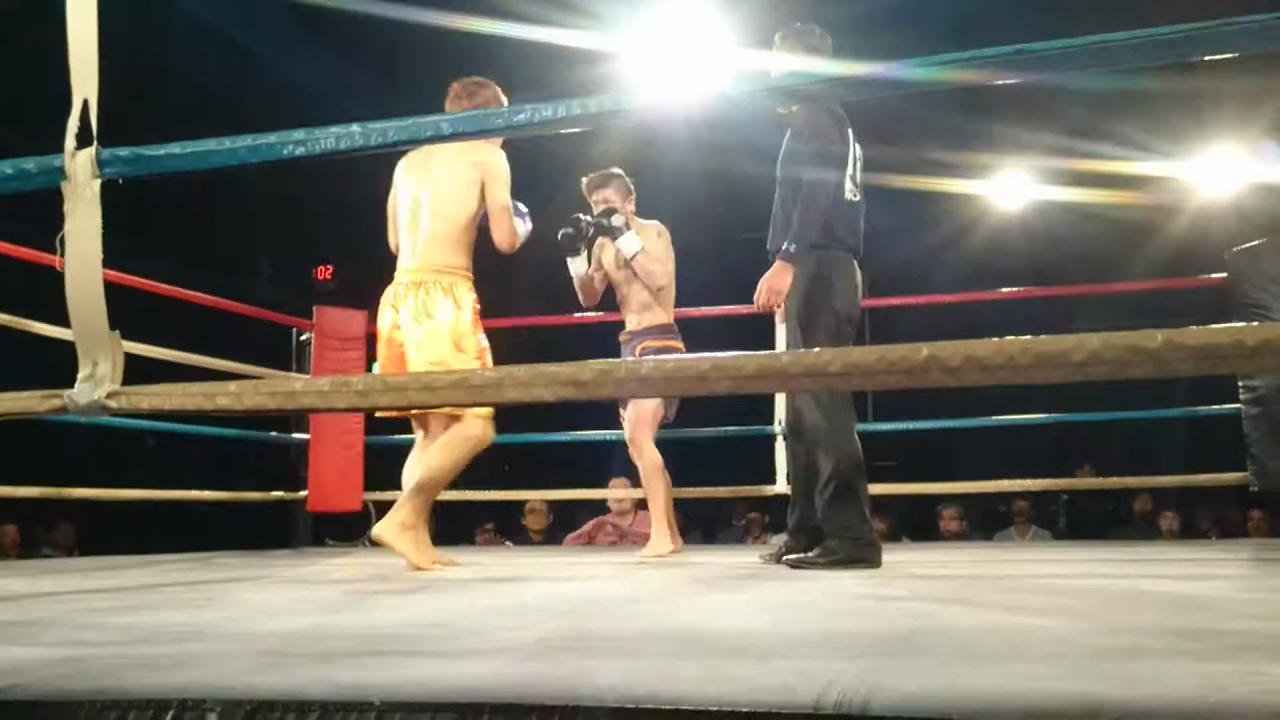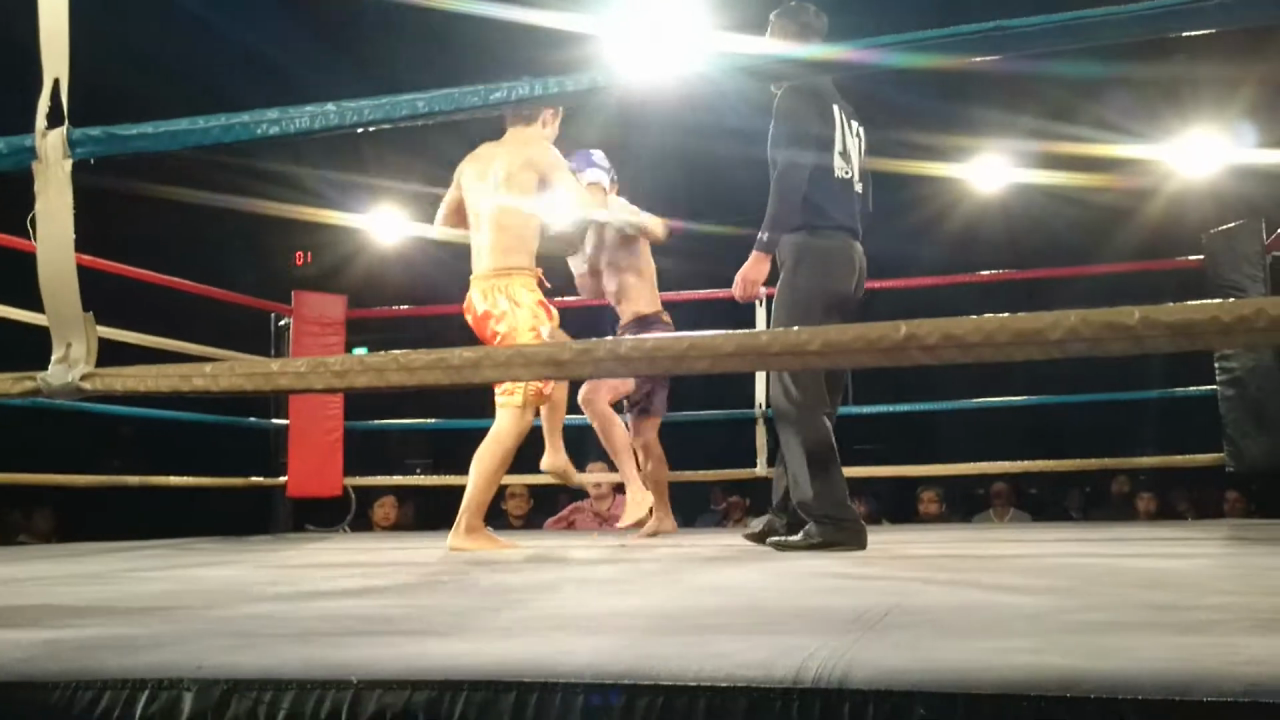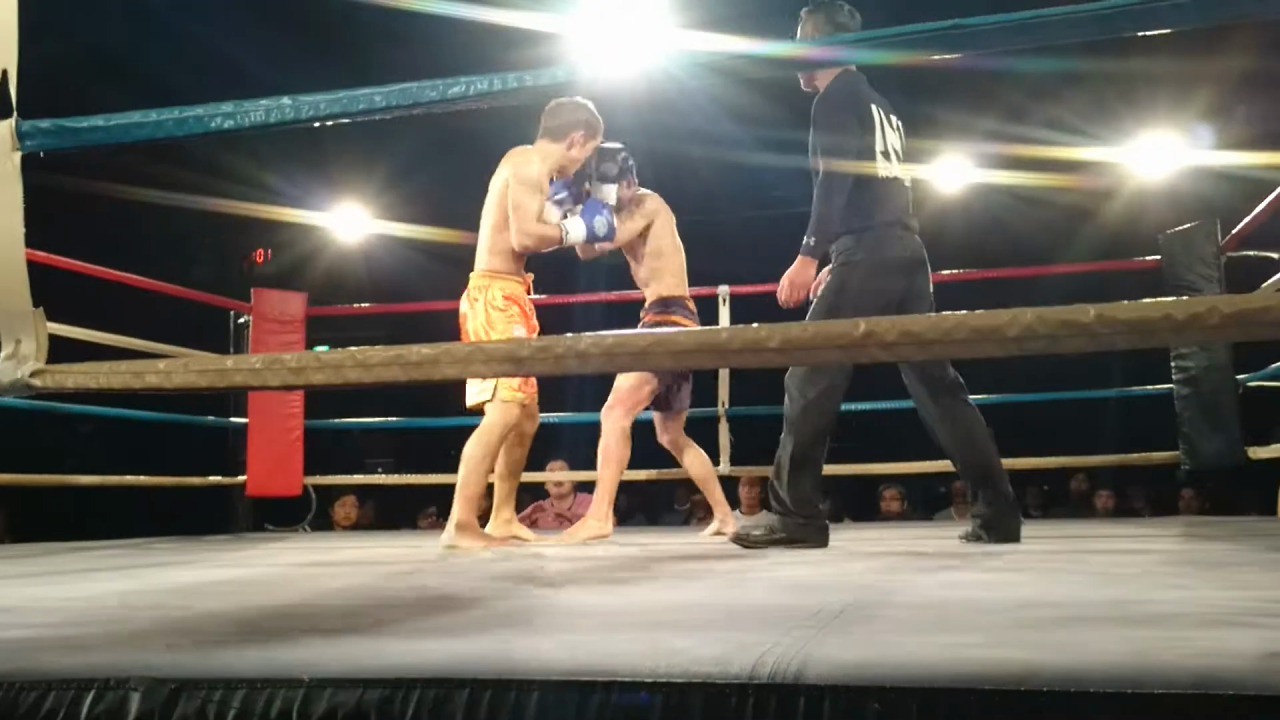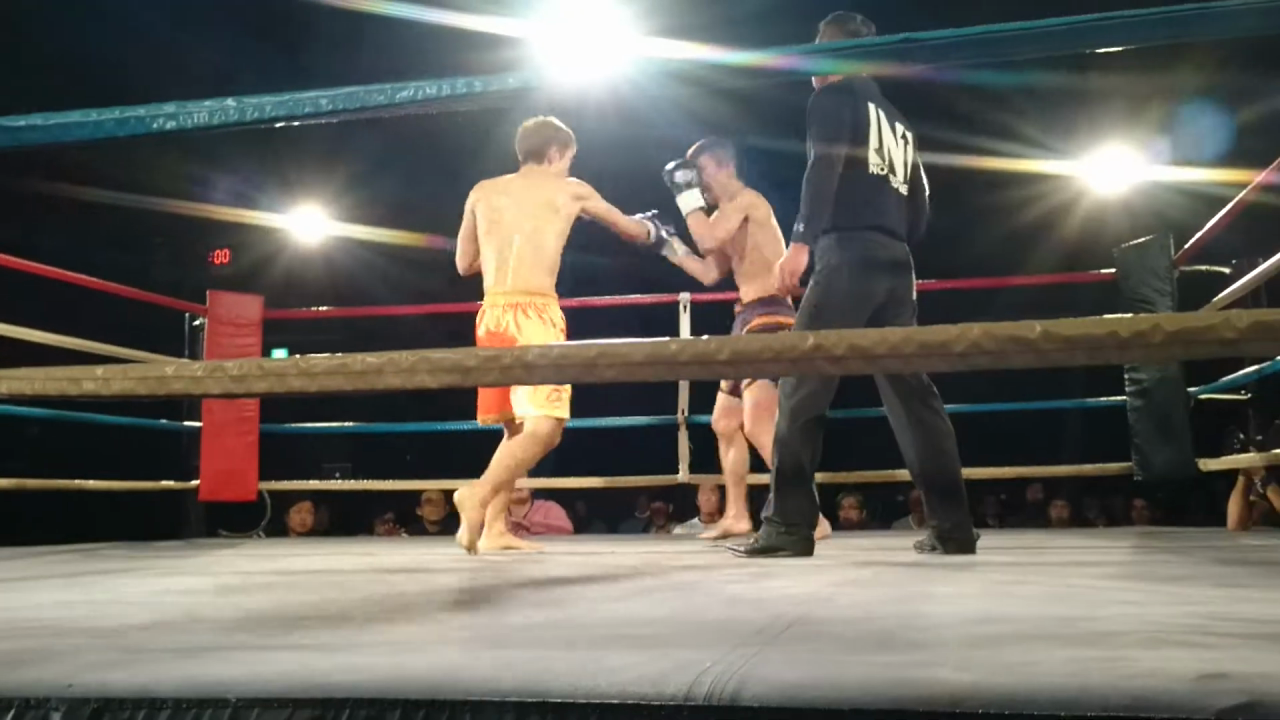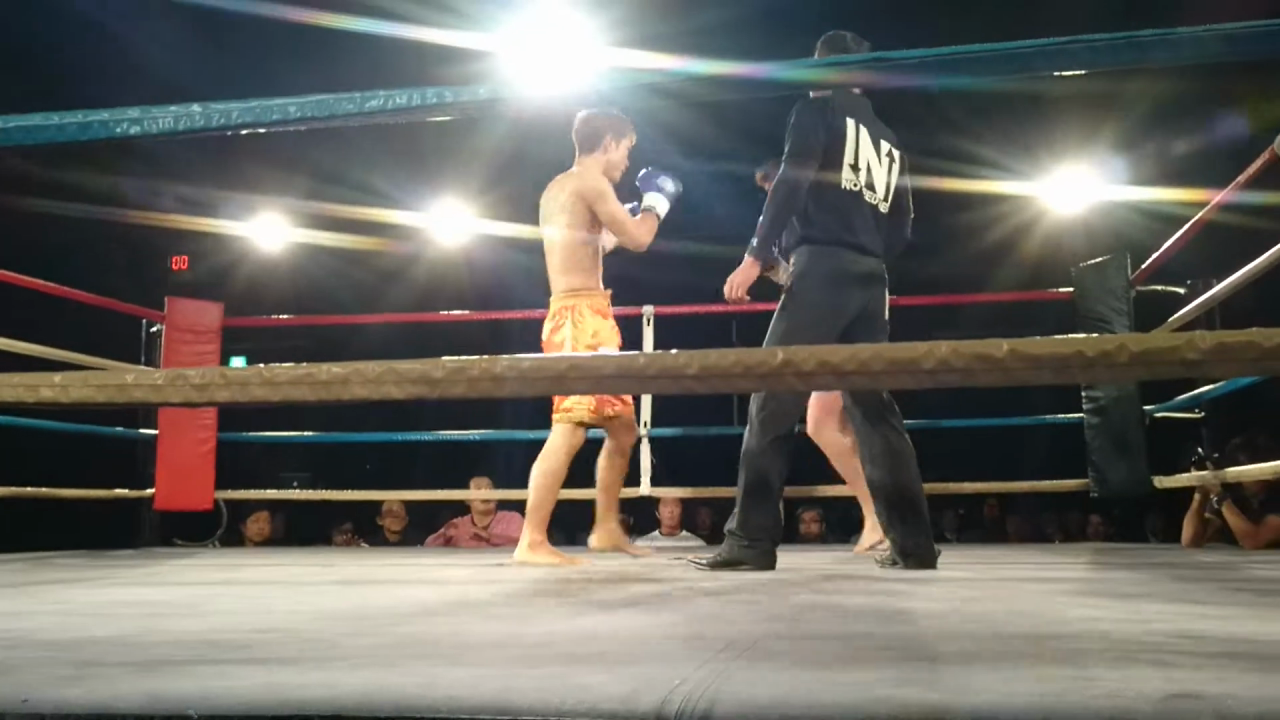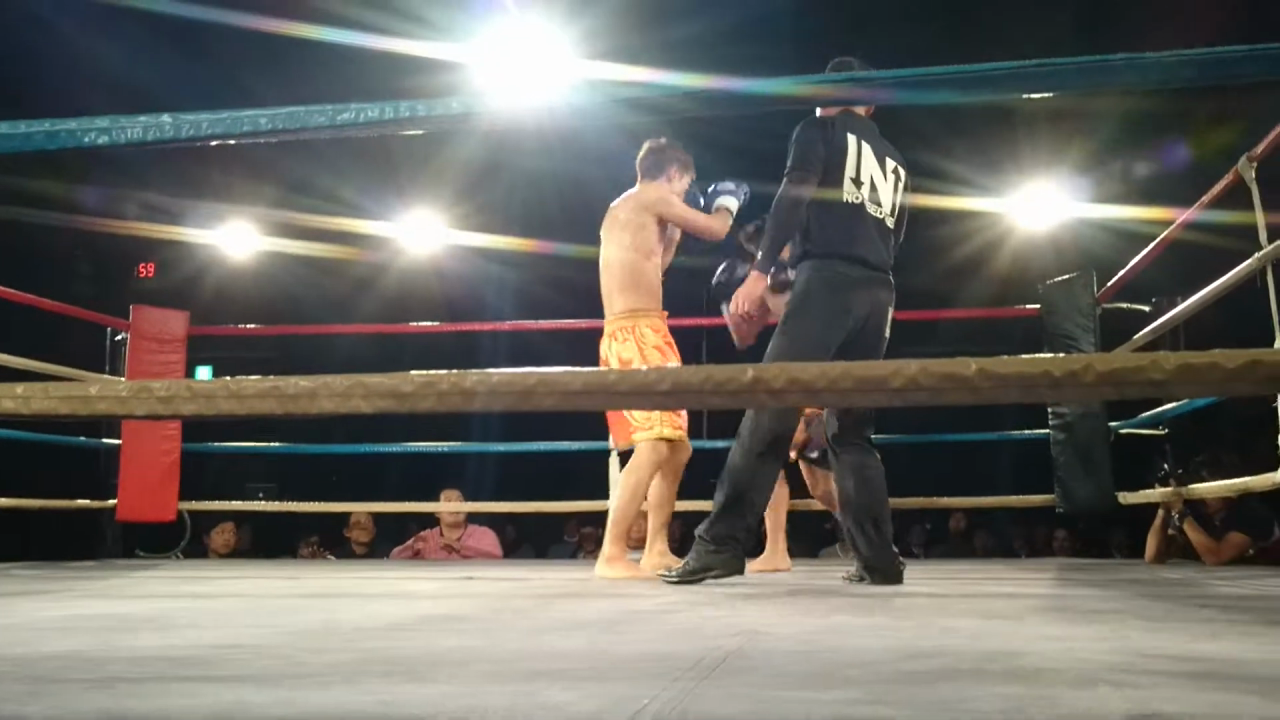
dt=0.5s
person 1, frame 1
left shoulder: (815, 116)
right shoulder: (828, 122)
left elbow: (816, 192)
left wrist: (784, 261)
left hip: (818, 269)
right hip: (830, 274)
left knee: (822, 406)
right knee: (806, 409)
left ankle: (852, 537)
right ankle: (808, 533)
person 1, frame 2
left shoulder: (798, 97)
right shoulder: (841, 108)
left elbow: (792, 177)
left wrist: (762, 251)
left hip: (813, 251)
right hip: (845, 254)
left knee: (795, 390)
right knee: (812, 392)
left ankle: (833, 520)
right ankle: (790, 511)
person 1, frame 3
left shoulder: (835, 98)
right shoulder: (878, 103)
left elbow: (834, 181)
left wrist: (809, 256)
left hip: (866, 252)
right hip: (906, 253)
left knee: (811, 382)
right knee: (937, 385)
left ankle: (796, 517)
right ankle: (997, 511)
person 1, frame 4
left shoulder: (833, 98)
right shoulder: (896, 119)
left elbow: (824, 168)
right elbow: (918, 205)
left wrist: (800, 242)
left hip: (849, 254)
right hip: (896, 261)
left knee: (801, 388)
right knee: (911, 392)
left ankle: (788, 526)
right ankle: (951, 526)
person 1, frame 5
left shoulder: (816, 110)
right shoulder: (889, 140)
left elbow: (791, 182)
right elbow: (901, 228)
left wrist: (755, 256)
left hip: (822, 268)
right hip: (871, 279)
left knee: (774, 400)
right knee: (875, 409)
left ankle: (751, 540)
right ankle: (913, 542)
person 1, frame 6
left shoulder: (819, 130)
right shoulder: (894, 161)
left elbow: (793, 197)
left wrist: (761, 271)
left hip: (827, 281)
right hip: (878, 293)
left knee: (770, 411)
right knee: (851, 426)
left ankle: (721, 544)
right ankle: (878, 557)
person 2, frame 1
left shoulder: (409, 161)
right shoulder: (489, 156)
right elbow: (505, 239)
right wrist: (520, 224)
left hip: (399, 295)
right hip: (442, 295)
left knee: (432, 429)
right knee: (474, 424)
left ankle: (415, 535)
right ankle: (401, 516)
person 2, frame 2
left shoulder: (472, 162)
right shoulder: (538, 151)
left elbow: (446, 220)
right elbow: (583, 210)
left hip: (482, 292)
right hip: (512, 291)
left knee: (557, 348)
right knee: (514, 418)
left ankle: (555, 451)
right ankle: (468, 527)
person 2, frame 3
left shoulder: (521, 163)
right shoulder: (528, 162)
right elbow: (525, 238)
left wrist: (553, 205)
right wrist: (578, 225)
left hip: (504, 297)
right hip: (493, 296)
left knee: (526, 413)
right knee: (503, 412)
left ankle: (503, 516)
right ankle: (462, 522)
person 2, frame 4
left shoulder: (483, 193)
right shoulder: (570, 190)
left elbow: (465, 263)
right elbow: (628, 228)
right wrist: (660, 236)
left hip: (492, 315)
right hip: (535, 314)
left knee: (517, 426)
right knee: (543, 429)
left ankle: (494, 529)
right ankle: (478, 495)
person 2, frame 5
left shoulder: (558, 190)
right shoulder: (589, 183)
right elbow: (638, 239)
left wrist: (612, 226)
right wrist: (658, 200)
left hip: (585, 318)
right hip: (581, 317)
left knee: (624, 428)
right knee: (569, 432)
left ankle: (607, 527)
right ankle: (532, 542)
person 2, frame 6
left shoulder: (621, 209)
right shoulder: (651, 199)
right elbow: (714, 230)
left wrist: (675, 225)
right wrist: (729, 199)
left hip: (629, 337)
right hip: (640, 334)
left knee: (678, 448)
right knee: (654, 448)
left ankle: (656, 551)
right ankle: (612, 555)
person 3, frame 1
left shoulder: (652, 232)
right shoulder: (603, 245)
left elbow: (661, 278)
right elbow: (588, 297)
left wrist: (623, 236)
right wrist: (576, 254)
left hip: (660, 343)
right hip: (632, 346)
left knee: (639, 435)
right knee: (639, 444)
left ankle: (660, 537)
right ankle: (671, 534)
person 3, frame 2
left shoulder: (627, 225)
right shoulder: (595, 232)
left elbow: (658, 231)
right elbow: (590, 290)
left wrist: (605, 195)
right wrist: (578, 258)
left hip: (650, 333)
right hip: (634, 335)
left knee: (592, 396)
right knee: (644, 439)
left ankle: (636, 490)
right ankle: (662, 515)
person 3, frame 3
left shoulder: (646, 200)
right shoulder: (629, 211)
left elbow: (608, 241)
right elbow: (588, 248)
left wrist: (607, 188)
left hip: (669, 320)
right hip: (675, 326)
left knee: (617, 414)
right knee: (672, 437)
left ankle: (599, 515)
right ankle: (724, 514)
person 3, frame 4
left shoulder: (744, 199)
right shoulder: (731, 212)
left elbow: (706, 239)
right elbow: (710, 274)
left wrist: (686, 193)
left hip: (770, 318)
right hip: (751, 321)
left knee: (758, 424)
right knee: (724, 422)
right ankle: (737, 515)
person 3, frame 5
right shoulder: (795, 228)
right elbow: (794, 282)
left wrist: (795, 251)
right wrist: (775, 263)
left knee: (821, 426)
right knee: (841, 433)
left ankle: (874, 516)
right ankle: (875, 517)
person 3, frame 6
right shoulder: (772, 288)
right elbow: (744, 339)
left wrist: (781, 283)
right wrist: (728, 300)
right knee: (820, 485)
left ankle: (775, 552)
